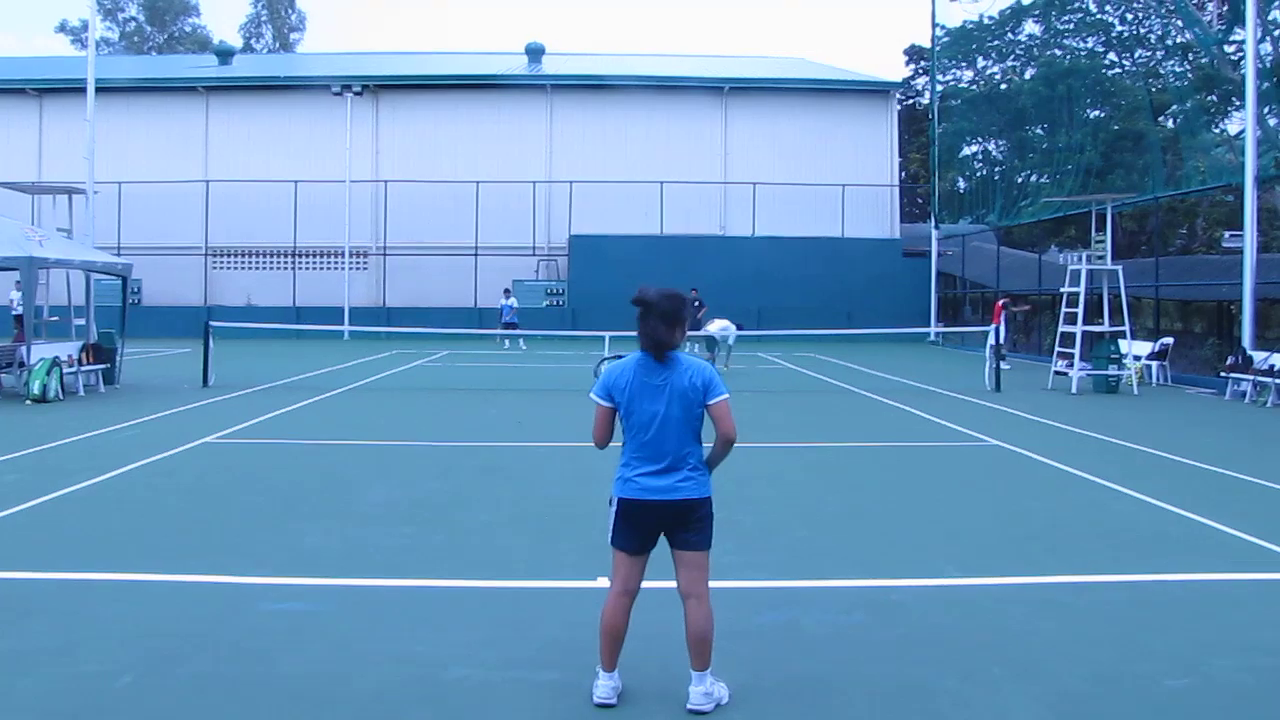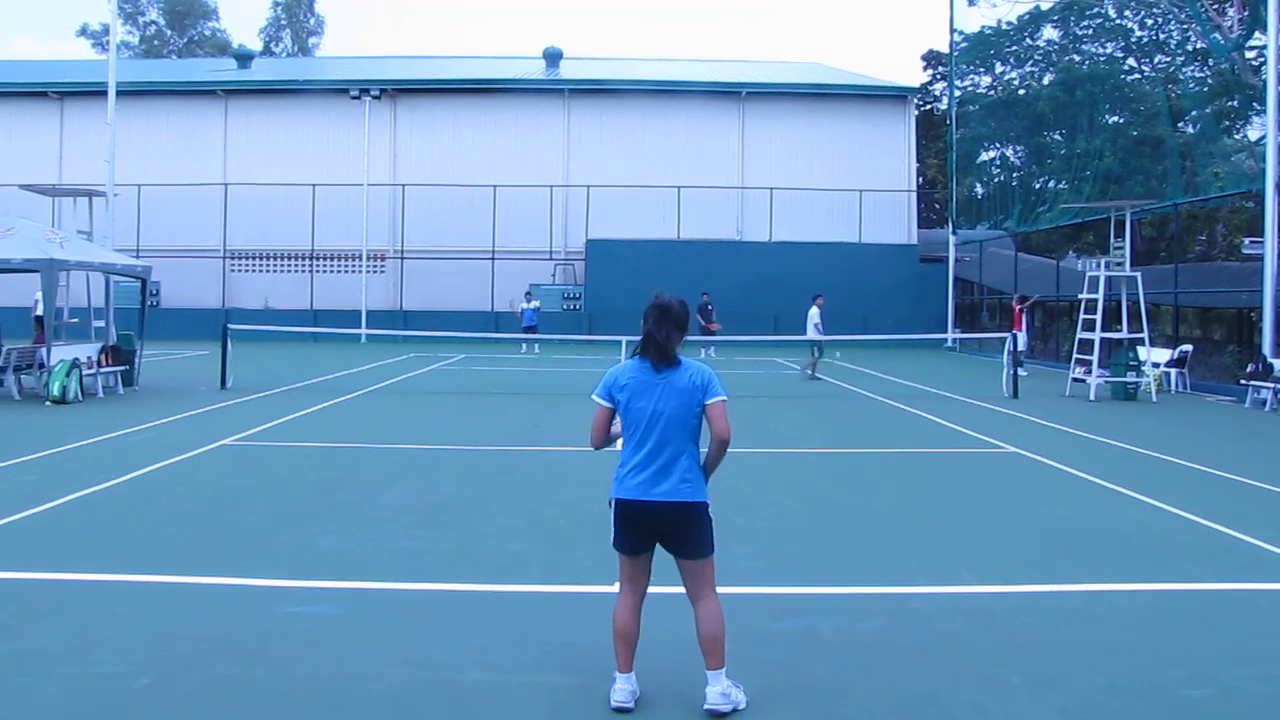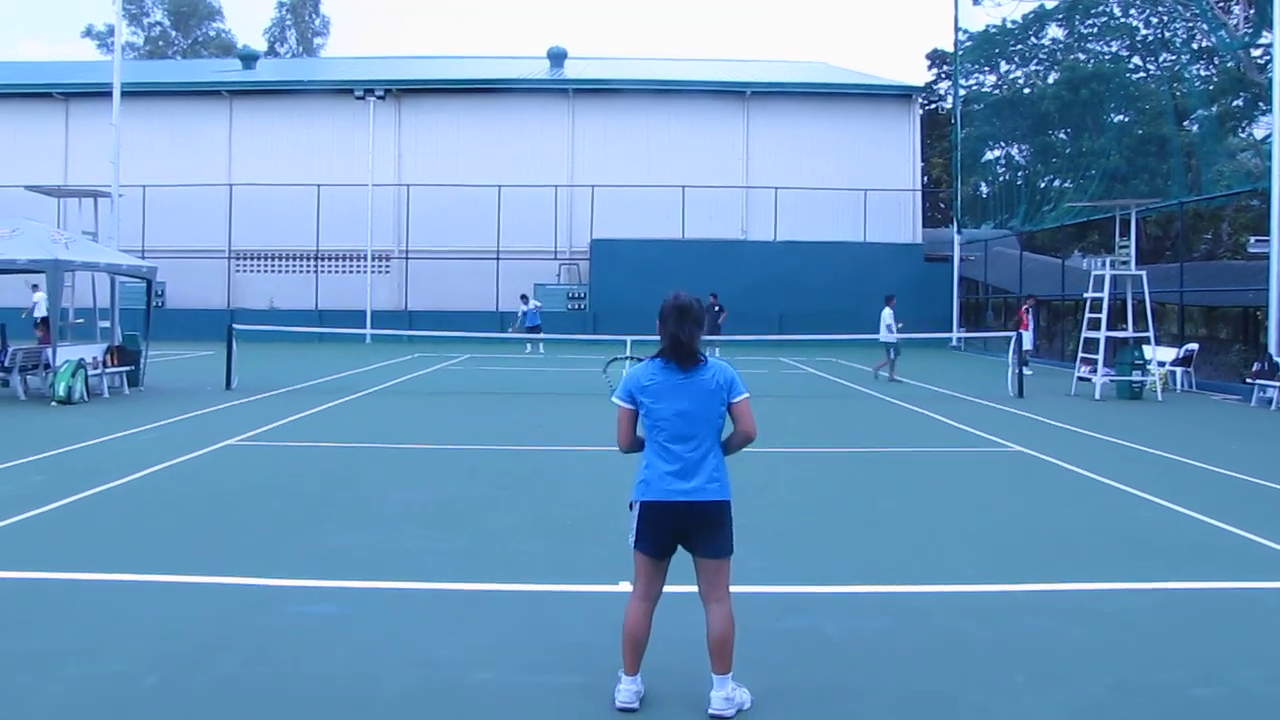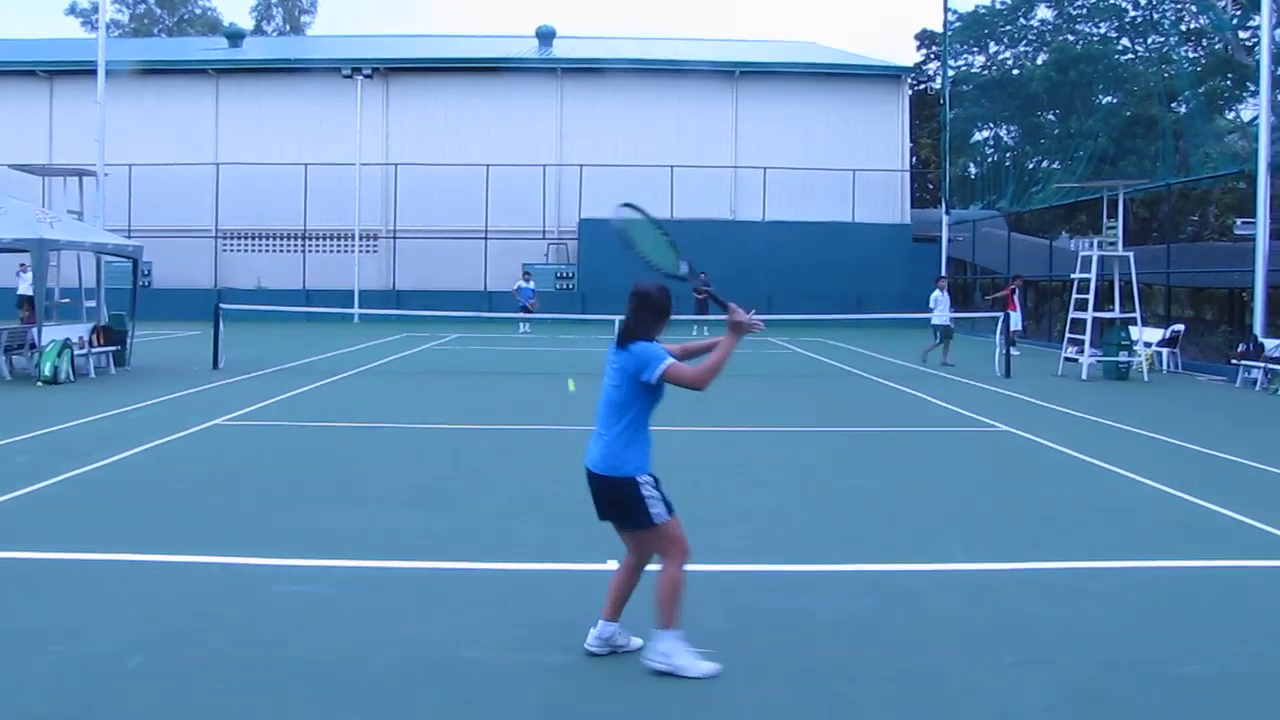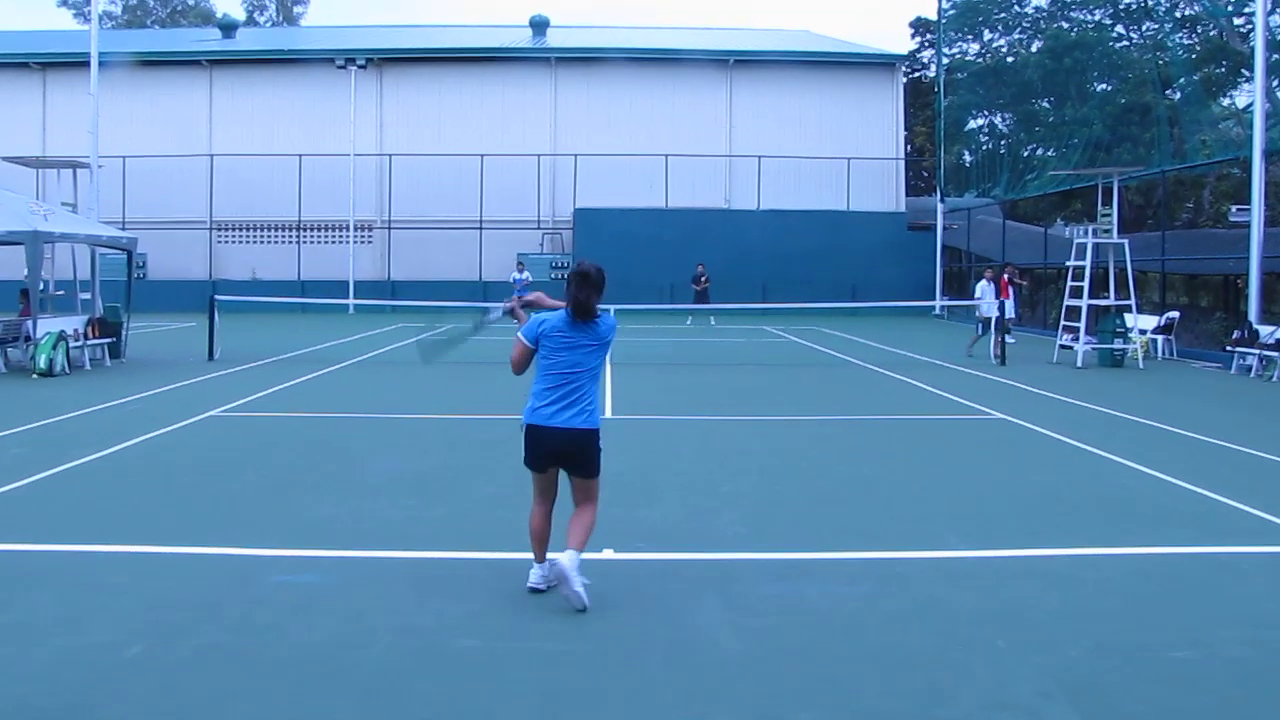
dt=1s
person 1, frame 1
left shoulder: (616, 373)
right shoulder: (701, 373)
left elbow: (600, 440)
right elbow: (728, 435)
right wrist: (705, 466)
left hip: (633, 497)
right hip: (690, 498)
left knee: (621, 591)
right knee: (695, 593)
left ankle: (606, 680)
right ankle: (701, 686)
person 1, frame 2
left shoulder: (618, 375)
right shoulder: (701, 375)
left elbow: (598, 439)
right elbow: (722, 436)
right wrist: (705, 473)
left hip: (631, 500)
right hip: (686, 501)
left knee: (630, 592)
right knee: (704, 595)
left ankle: (624, 684)
right ankle: (718, 688)
person 1, frame 3
left shoulder: (637, 377)
right shoulder: (723, 374)
left elbow: (626, 442)
right elbow: (747, 432)
left hip: (654, 500)
right hip: (710, 500)
left knee: (643, 596)
right knee: (717, 598)
left ankle: (629, 685)
person 1, frame 4
left shoulder: (625, 347)
right shoulder: (643, 353)
left elbow: (676, 353)
right elbow: (698, 381)
left wrist: (724, 337)
right wrist: (732, 337)
left hip: (602, 468)
right hip: (625, 472)
left knee: (638, 551)
right knee: (675, 553)
left ankle: (605, 631)
right ankle: (666, 646)
person 1, frame 5
left shoulder: (541, 323)
right shoulder: (607, 325)
left elbow: (517, 367)
left wrist: (522, 318)
right wrist: (547, 302)
left hip: (539, 425)
right hip: (582, 430)
left knee: (542, 500)
right knee: (586, 504)
left ankle: (539, 569)
right ankle: (569, 559)
